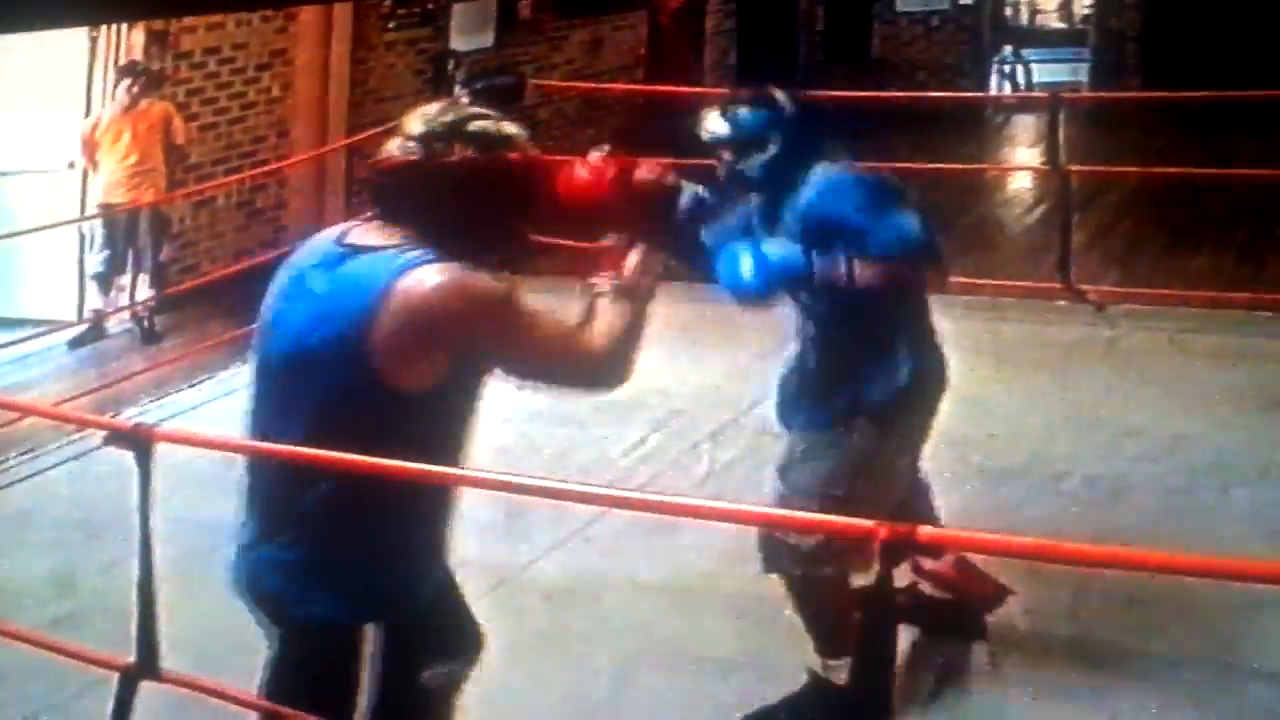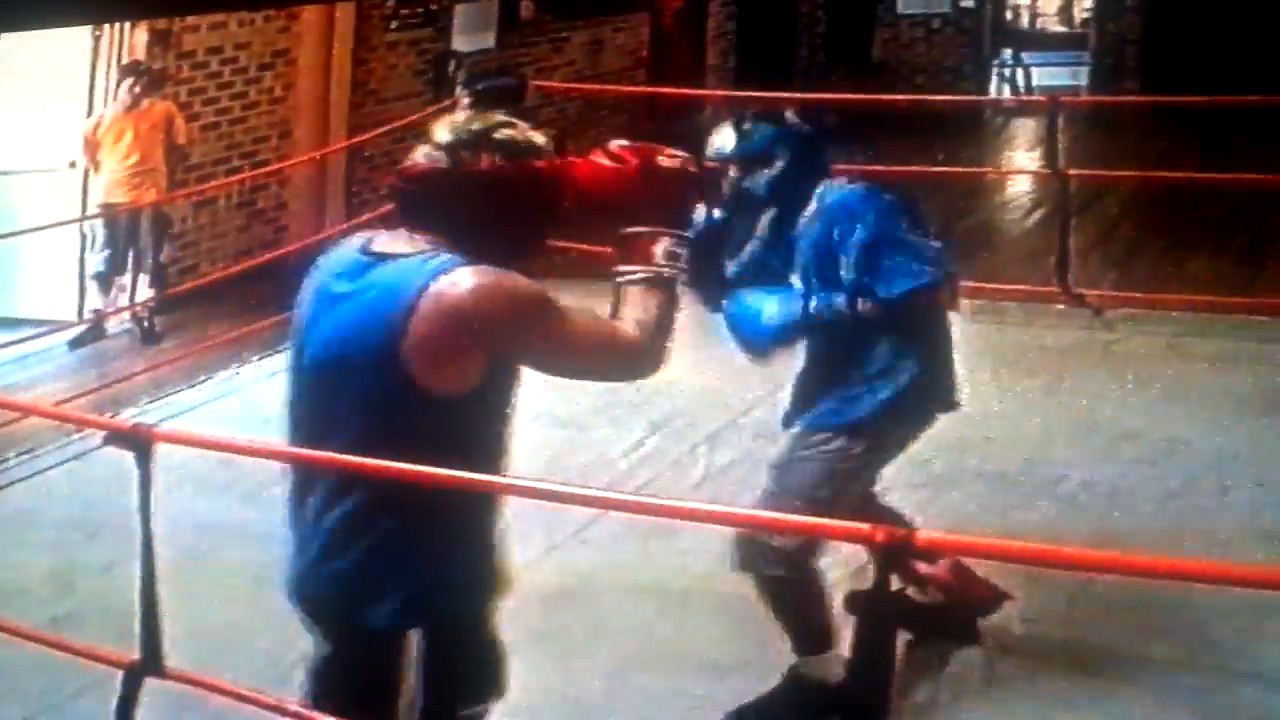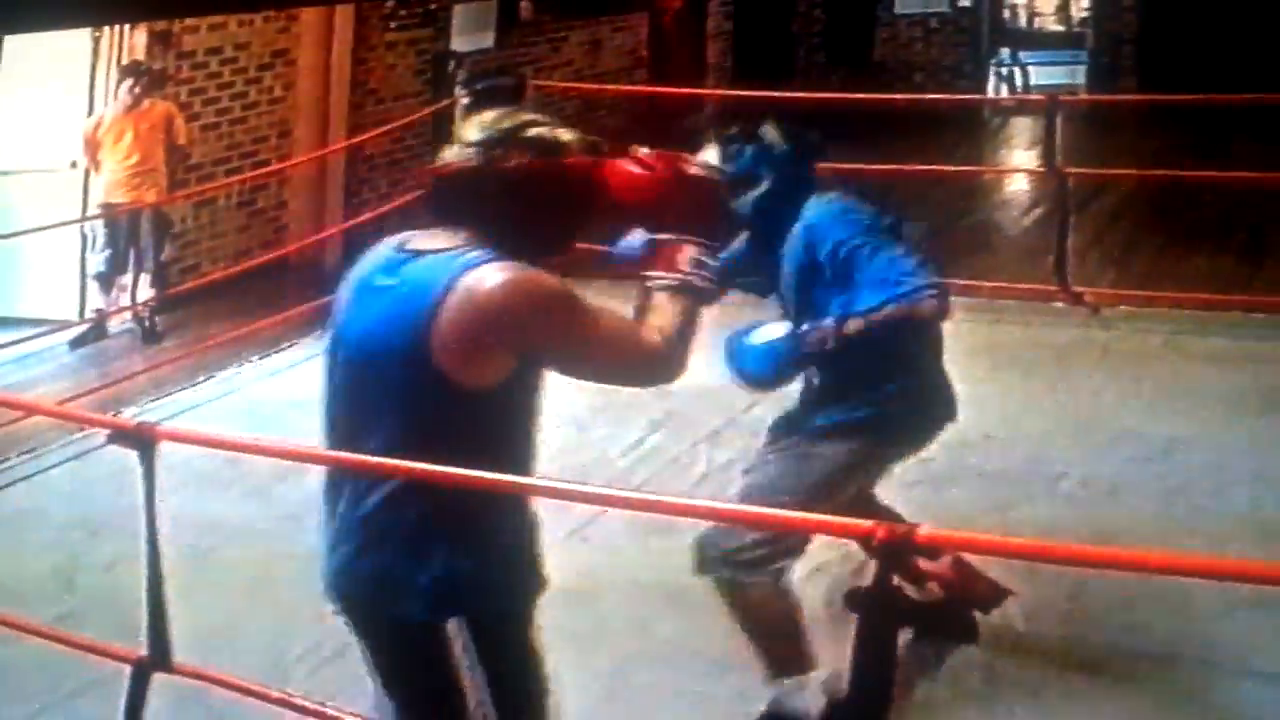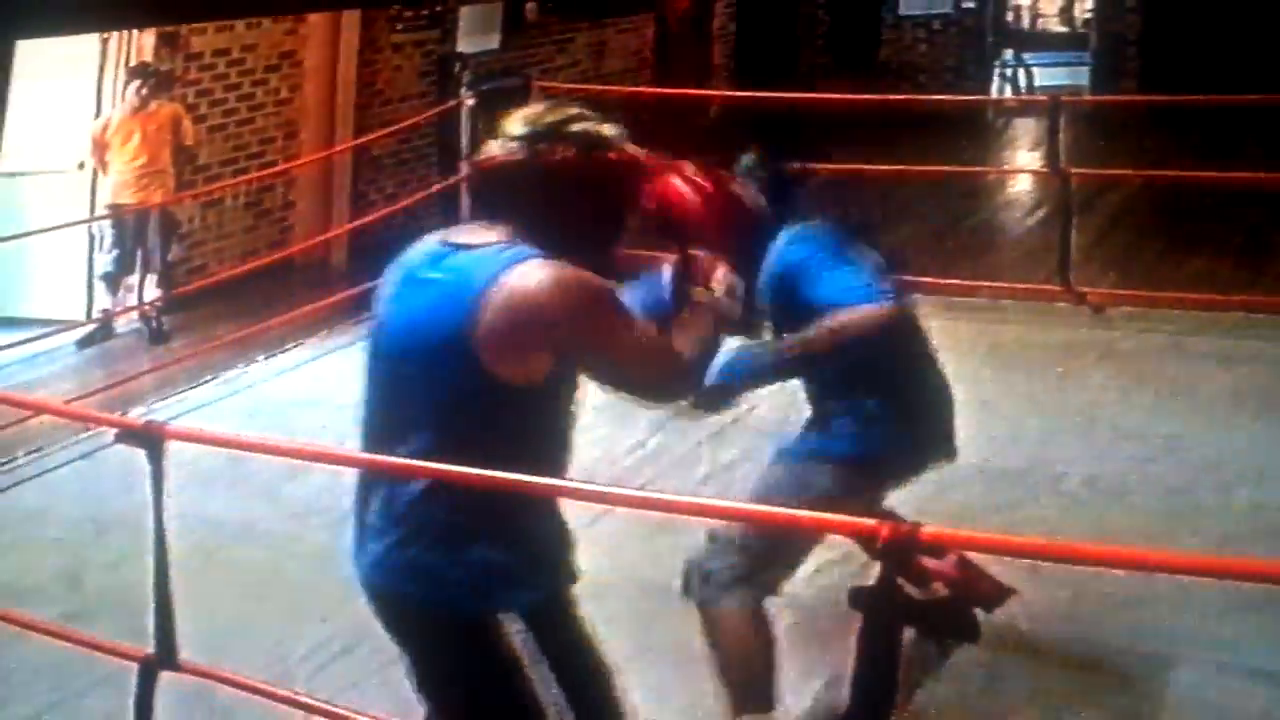
dt=0.1s
person 1, frame 1
left shoulder: (322, 250)
right shoulder: (444, 292)
right elbow: (599, 362)
right wrist: (639, 256)
left hip: (291, 547)
right hip: (341, 571)
left knee: (445, 646)
person 1, frame 2
left shoulder: (343, 260)
right shoulder: (476, 298)
right elbow: (632, 353)
right wrist: (655, 252)
left hip: (334, 557)
right hip: (394, 576)
person 1, frame 3
left shoulder: (382, 259)
right shoulder: (505, 292)
right elbow: (655, 357)
right wrist: (683, 256)
left hip: (366, 553)
right hip: (426, 567)
person 1, frame 4
left shoulder: (425, 257)
right shoulder: (550, 290)
right elbow: (669, 371)
right wrist: (713, 280)
left hip: (398, 549)
right hip: (454, 569)
person 2, frame 1
left shoulder: (832, 194)
right shoulder: (773, 202)
left elbow: (925, 268)
right elbow: (717, 249)
left wrist: (816, 271)
right wrist: (690, 214)
left hip: (874, 387)
right hip: (859, 377)
left knee: (799, 537)
right knee: (886, 492)
right ankle: (950, 590)
person 2, frame 2
left shoulder: (845, 209)
right shoulder: (790, 218)
left elbow: (937, 287)
right elbow: (727, 291)
left wrist: (821, 310)
right wrist: (706, 246)
left hip: (878, 393)
right hip: (851, 385)
left knee: (770, 542)
right knee: (838, 495)
right ankle: (943, 584)
person 2, frame 3
left shoulder: (831, 226)
right shoulder: (782, 229)
left elbow: (927, 304)
right elbow: (720, 277)
left wrist: (819, 338)
left hip: (868, 408)
right hip: (851, 395)
left knee: (733, 549)
right knee: (834, 496)
right ankle: (942, 580)
person 2, frame 4
left shoulder: (798, 249)
right shoulder: (794, 244)
left elbow: (881, 314)
left wrist: (765, 360)
left hip: (869, 430)
left knee: (720, 574)
right knee: (850, 507)
right ankle: (944, 582)
person 3, frame 1
left shoulder: (161, 112)
right shoulder: (102, 117)
left elbow: (178, 147)
right elbow: (86, 143)
left wrist: (162, 173)
right wrist: (99, 174)
left hip: (147, 197)
right hip: (111, 198)
left knee: (147, 260)
right knee: (103, 261)
left ankle: (144, 317)
right ankle: (97, 320)
person 3, frame 2
left shoulder: (163, 111)
right shoulder: (103, 117)
left elbow: (180, 147)
right elbow: (89, 145)
left wrist: (162, 173)
right wrist: (100, 173)
left hip: (149, 197)
right hip: (112, 197)
left knee: (147, 260)
right knee: (104, 262)
left ankle: (144, 317)
right ankle: (98, 320)
person 3, frame 3
left shoulder: (164, 111)
right shoulder: (103, 118)
left elbow: (180, 147)
right elbow: (89, 145)
left wrist: (163, 173)
right wrist: (100, 173)
left hip: (149, 197)
right hip: (112, 197)
left knee: (148, 261)
right knee: (104, 261)
left ankle: (146, 317)
right ankle: (99, 320)
person 3, frame 4
left shoulder: (171, 113)
right shoulder: (111, 119)
left elbow: (187, 148)
right elbow: (97, 146)
left wrist: (170, 173)
right wrist: (109, 173)
left hip: (156, 198)
right hip: (120, 198)
left knee: (155, 261)
right knee: (113, 261)
left ankle: (152, 317)
right ankle: (106, 320)
